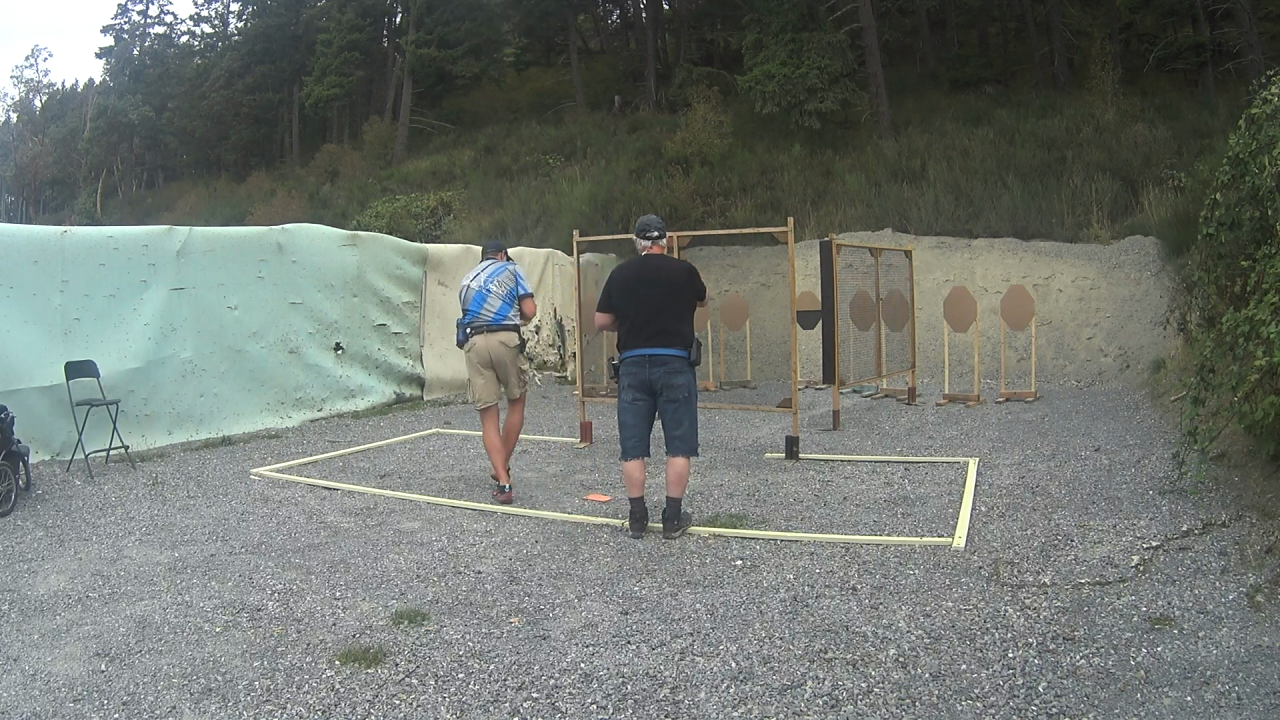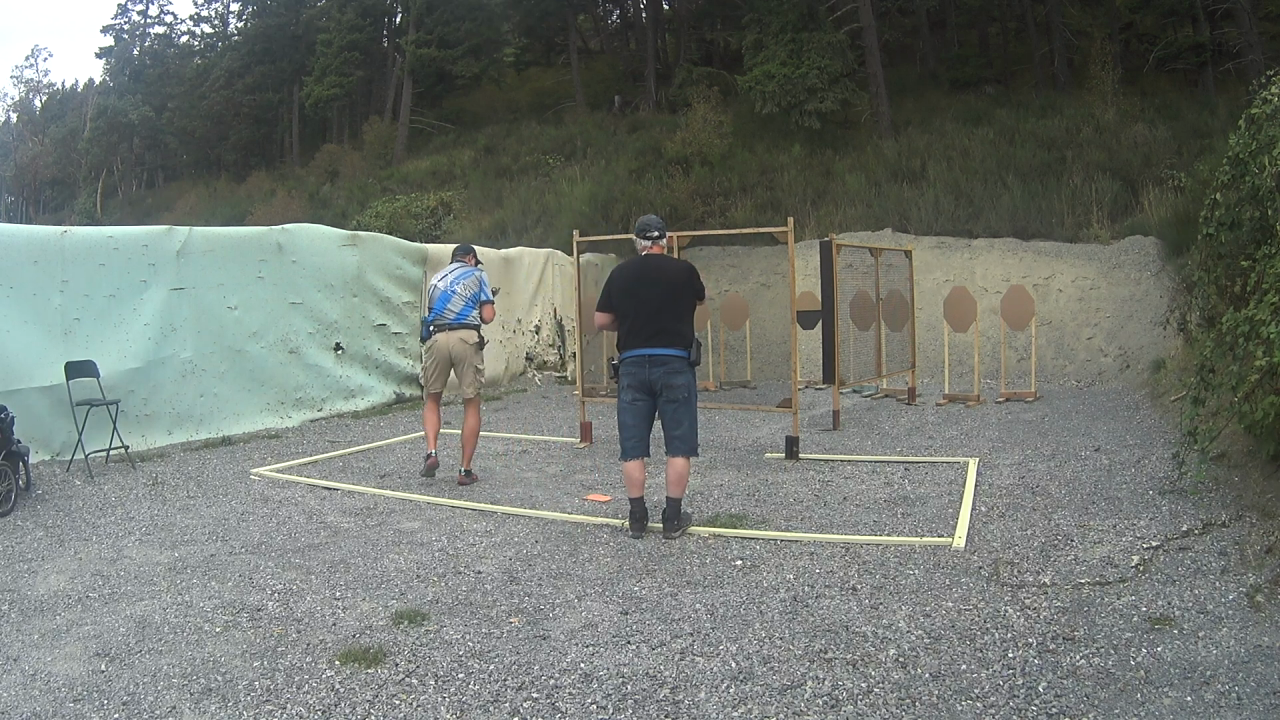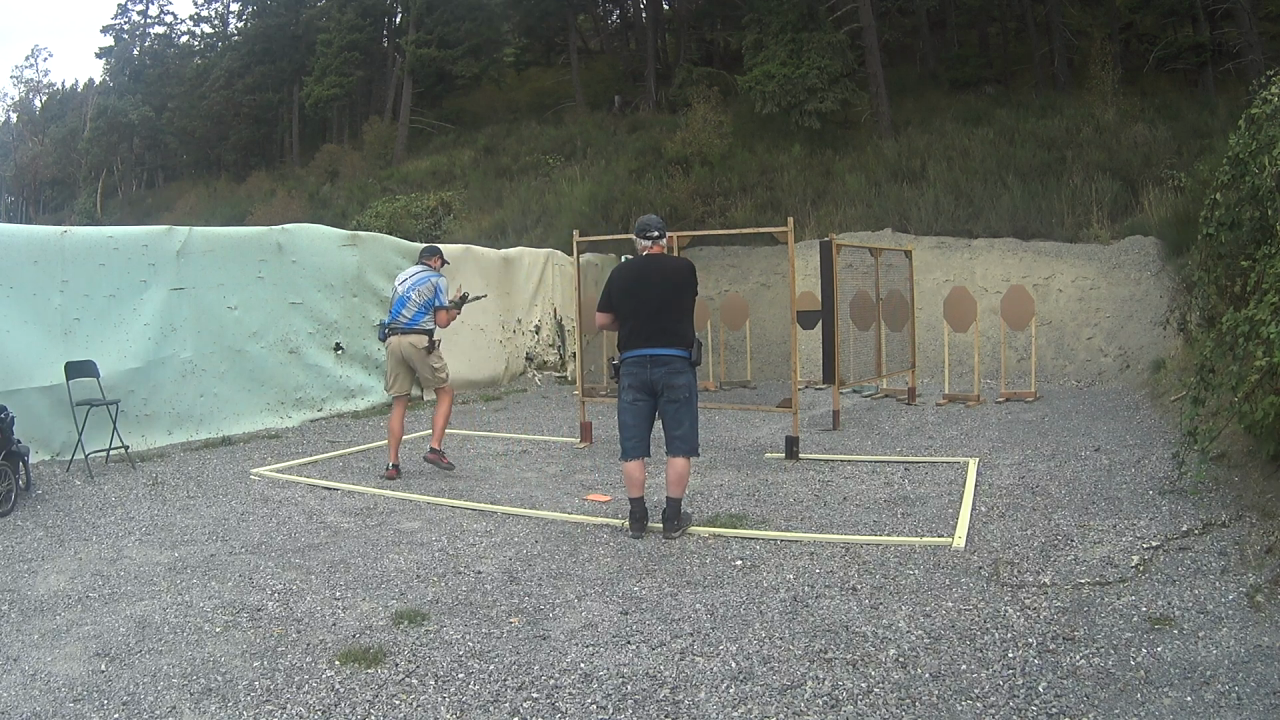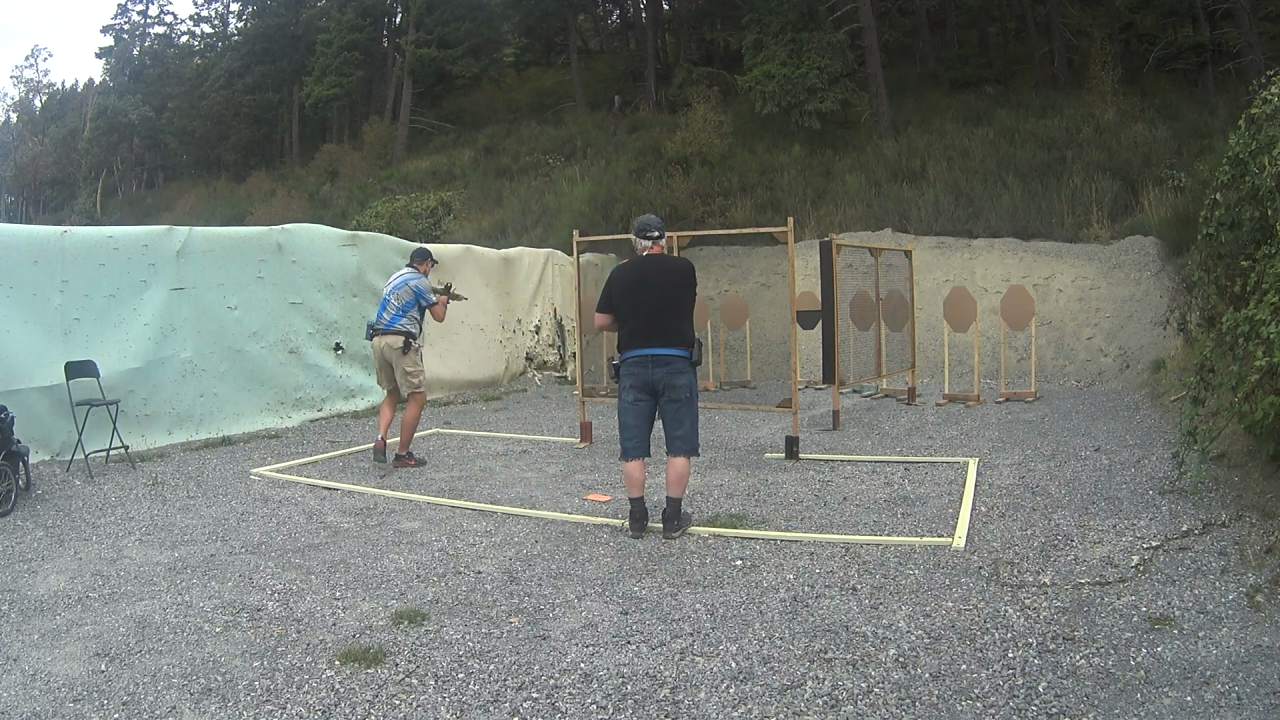
dt=0.4s
person 1, frame 1
left shoulder: (620, 274)
right shoulder: (684, 270)
left elbow: (601, 322)
right elbow: (702, 301)
left hip: (633, 366)
right hip: (674, 364)
left knee: (633, 447)
right knee: (678, 446)
left ankle: (637, 518)
right ankle: (673, 518)
person 1, frame 2
left shoulder: (620, 273)
right shoulder: (684, 270)
left elbow: (601, 321)
right elbow: (700, 299)
left hip: (633, 366)
right hip: (674, 364)
left knee: (633, 447)
right knee: (678, 446)
left ankle: (637, 518)
right ankle: (673, 518)
person 1, frame 3
left shoulder: (620, 273)
right shoulder: (684, 268)
left elbow: (602, 321)
left hip: (633, 365)
right hip: (675, 364)
left knee: (633, 447)
right knee: (679, 445)
left ankle: (637, 517)
right ankle: (673, 518)
person 1, frame 4
left shoulder: (620, 274)
right shoulder: (684, 268)
left elbow: (601, 322)
left hip: (634, 366)
right hip: (675, 364)
left knee: (633, 447)
right knee: (679, 445)
left ankle: (637, 518)
right ankle: (673, 518)
person 2, frame 1
left shoulder: (467, 280)
right shoulder: (512, 269)
right elbow: (529, 311)
left hip: (475, 344)
right hip: (506, 340)
left knee: (488, 416)
right knee: (517, 403)
left ankle: (504, 485)
right ankle: (502, 468)
person 2, frame 2
left shoulder: (435, 279)
right shoulder: (478, 275)
right elbow: (488, 317)
right wrist: (482, 309)
left hip: (436, 340)
right hip: (467, 339)
left knee: (432, 400)
right knee: (471, 405)
left ankle: (432, 453)
right ankle: (466, 469)
person 2, frame 3
left shoulder: (401, 277)
right shoulder: (437, 279)
right elbow: (441, 322)
left wrist: (448, 303)
right wrist: (452, 313)
left hip: (394, 342)
right hip: (420, 342)
left knee: (399, 404)
right knee: (445, 393)
left ankle: (392, 464)
right ankle: (435, 449)
person 2, frame 4
left shoulder: (396, 278)
right shoulder: (420, 281)
right elbow: (438, 316)
left wrist: (434, 300)
right wrist: (443, 302)
left hip: (380, 341)
right hip: (401, 343)
left knee: (392, 395)
right knee: (417, 398)
left ankle: (381, 438)
right ankle: (403, 454)
